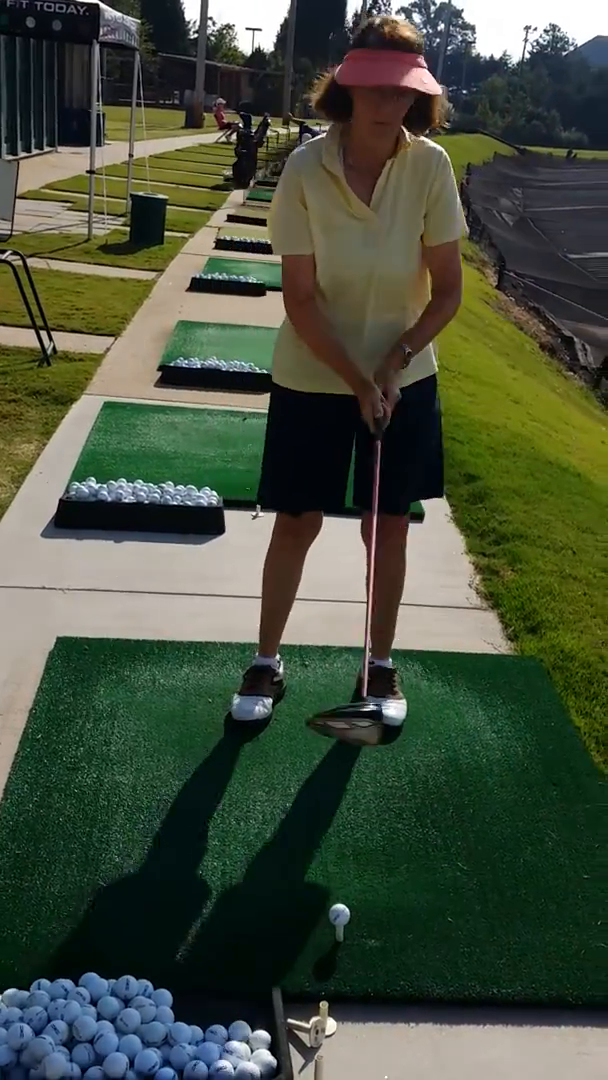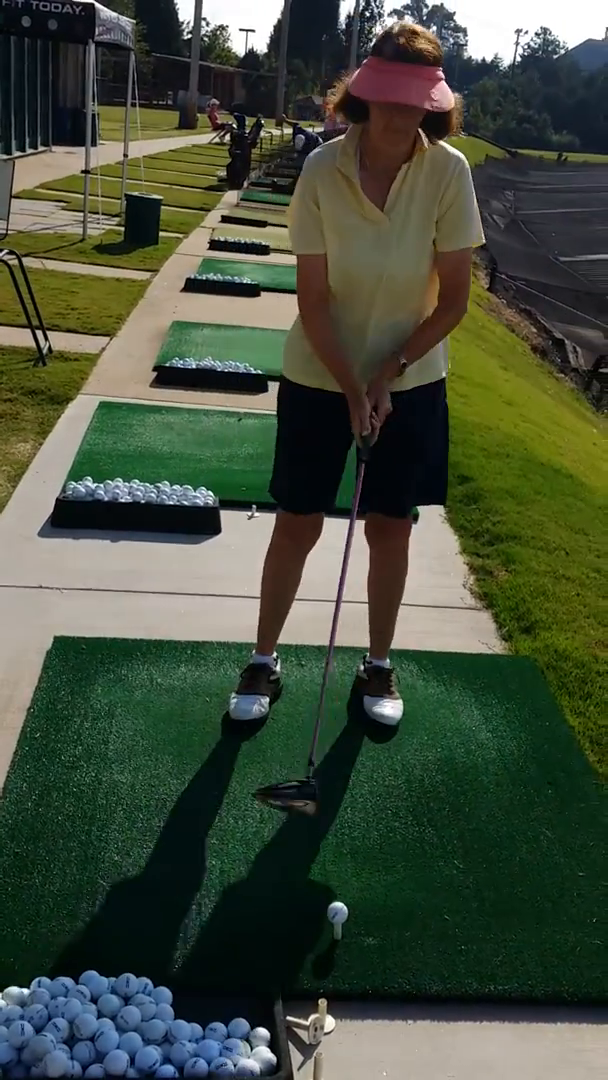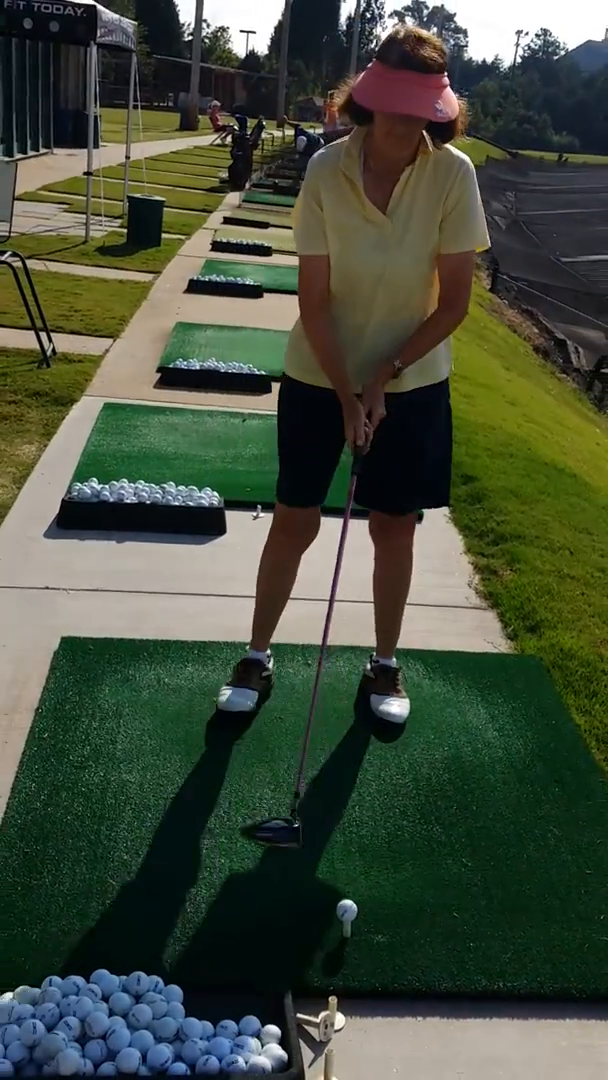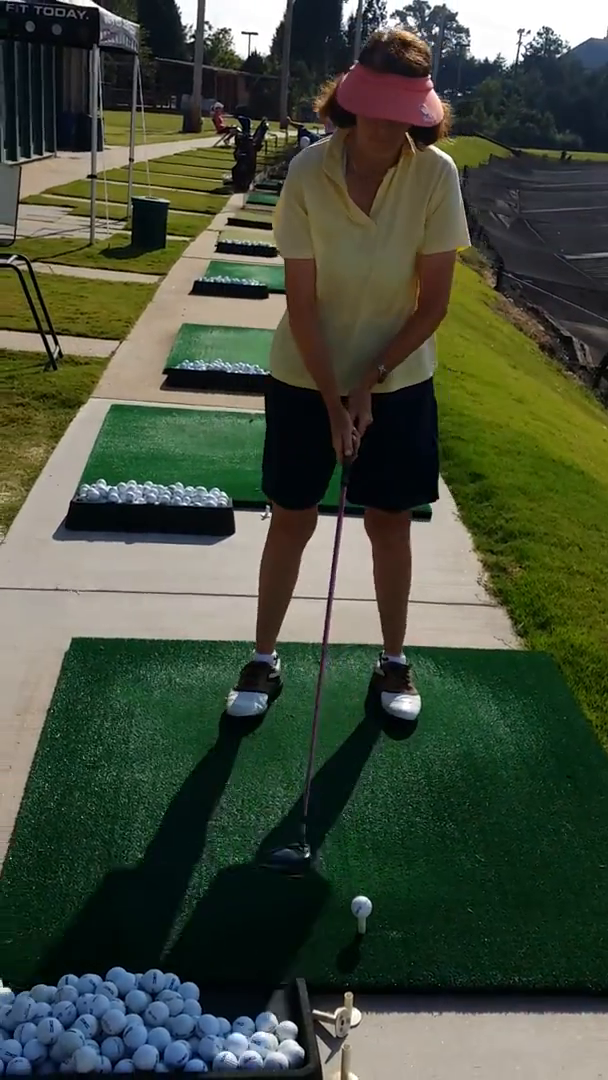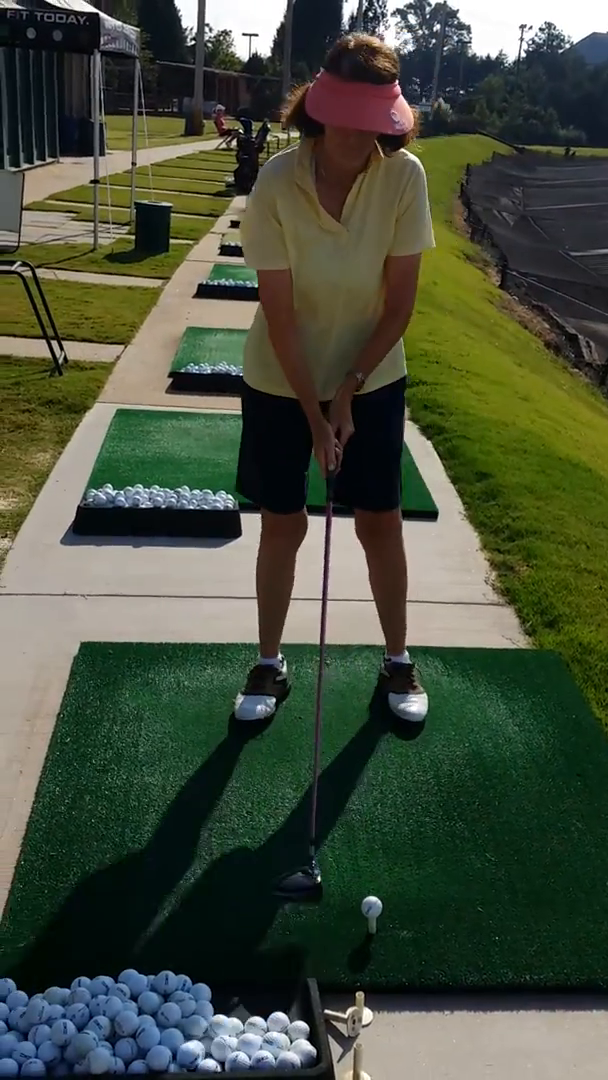
dt=0.2s
person 1, frame 1
left shoulder: (431, 165)
right shoulder: (305, 168)
left elbow: (448, 289)
right elbow: (300, 301)
left wrist: (395, 361)
right wrist: (356, 380)
left hip: (402, 381)
right hip: (312, 381)
left knee: (388, 527)
right knee: (296, 525)
left ankle: (380, 665)
right ankle: (267, 662)
person 1, frame 2
left shoulder: (449, 171)
right shoulder: (322, 169)
left elbow: (454, 299)
right elbow: (312, 300)
left wrist: (389, 373)
right wrist: (352, 389)
left hip: (410, 383)
right hip: (318, 380)
left knee: (390, 529)
right knee: (297, 525)
left ankle: (377, 665)
right ankle: (263, 660)
person 1, frame 3
left shoulder: (454, 174)
right shoulder: (326, 170)
left elbow: (454, 303)
right elbow: (314, 301)
left wrist: (384, 377)
right wrist: (347, 394)
left hip: (412, 384)
right hip: (319, 377)
left knee: (395, 528)
right knee: (295, 521)
left ankle: (384, 664)
right ankle: (256, 656)
person 1, frame 4
left shoulder: (436, 173)
right shoulder: (307, 171)
left elbow: (434, 301)
right elbow: (301, 303)
left wrist: (370, 382)
right wrist: (333, 402)
left hip: (397, 382)
right hip: (304, 378)
left knee: (390, 524)
right knee: (292, 521)
left ankle: (393, 661)
right ankle: (263, 658)
person 1, frame 5
left shoulder: (404, 176)
right shoulder: (277, 181)
left elbow: (400, 303)
right elbow: (279, 313)
left wrist: (347, 389)
right wrist: (313, 415)
left hip: (372, 381)
right hip: (281, 384)
left knee: (381, 524)
right knee: (282, 525)
left ankle: (397, 660)
right ankle: (270, 662)
